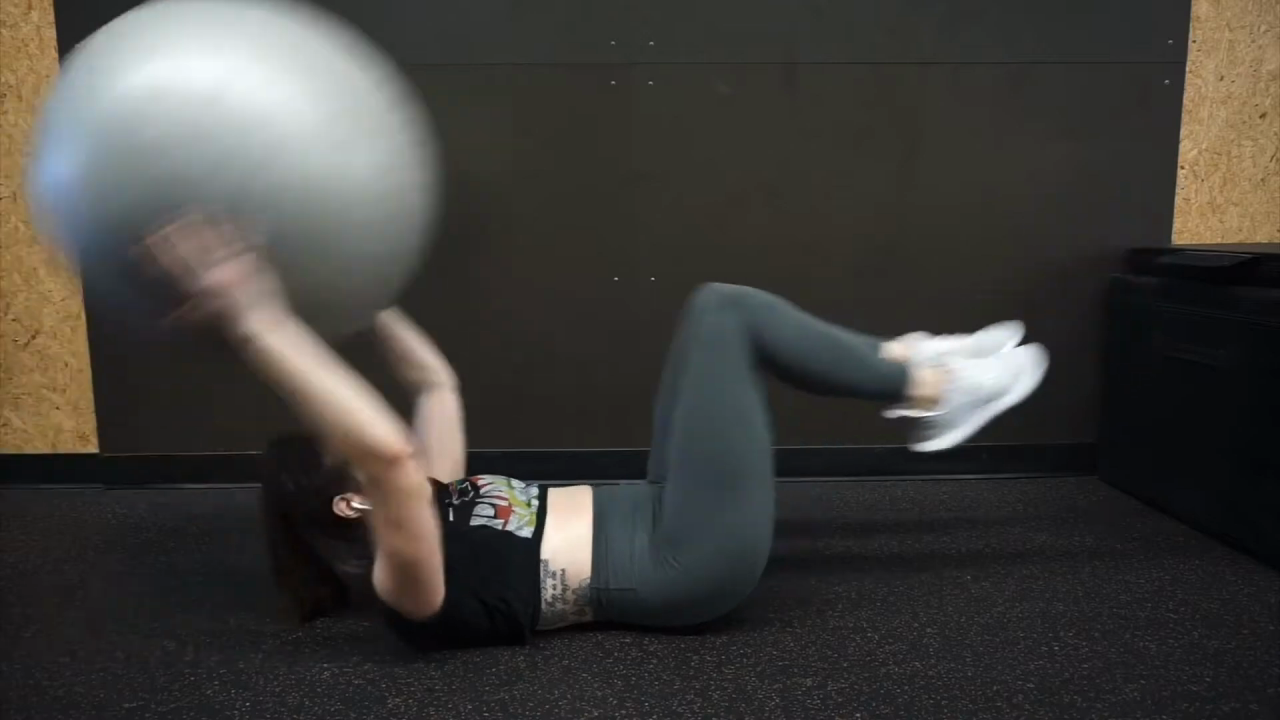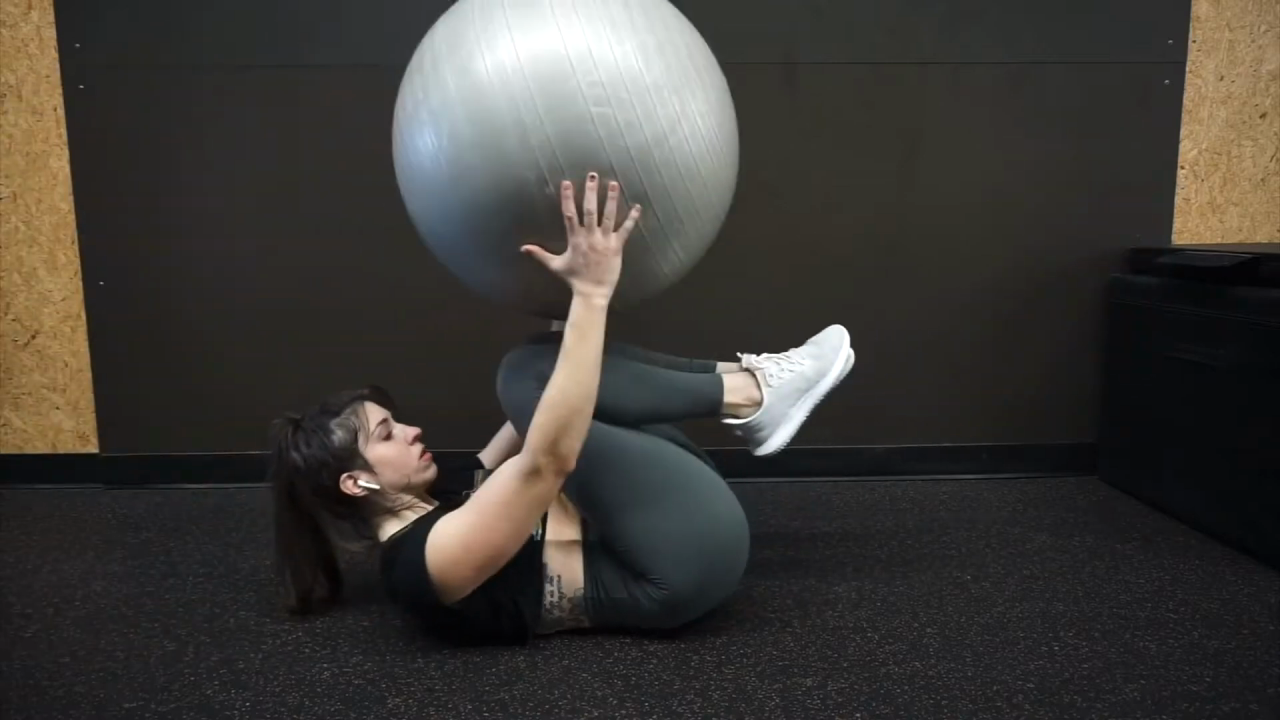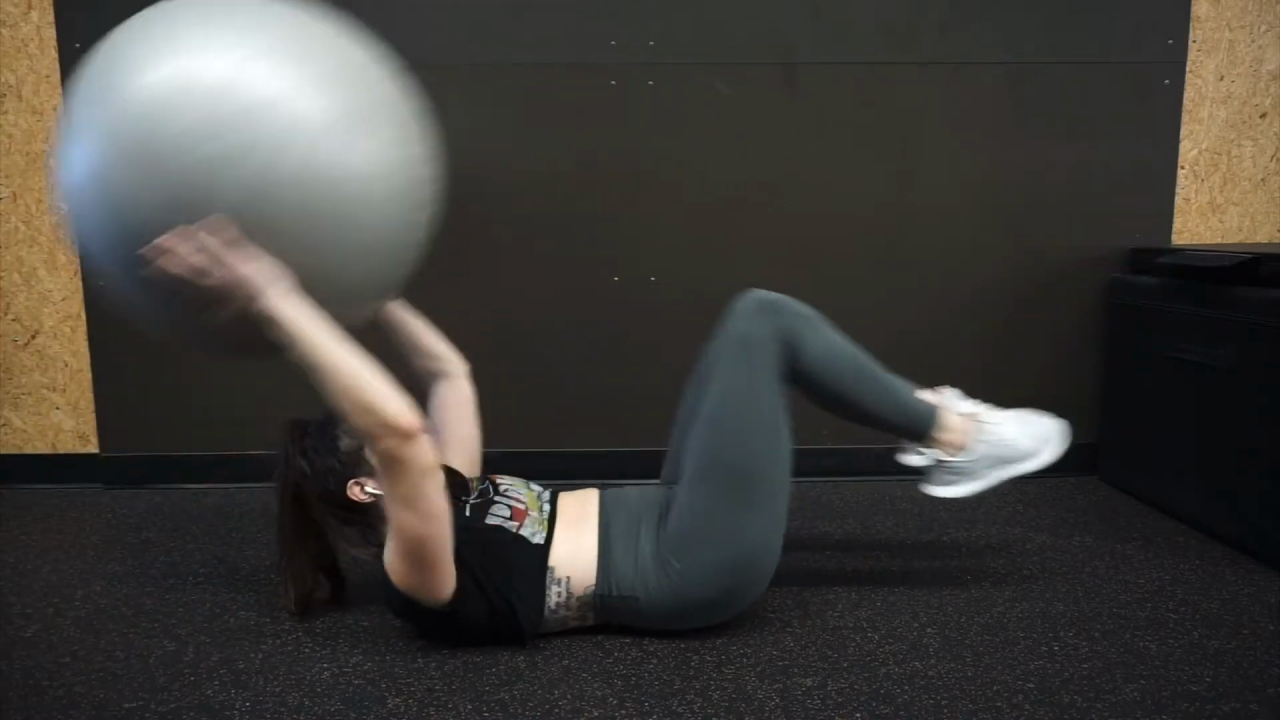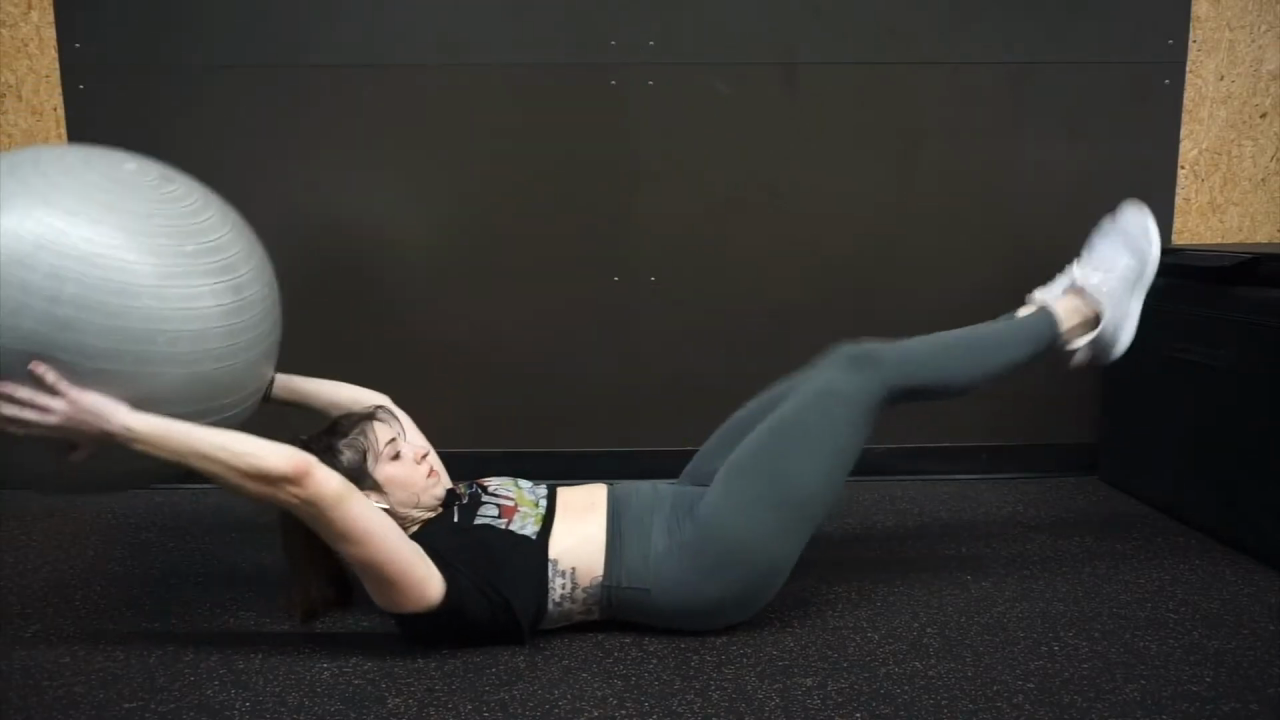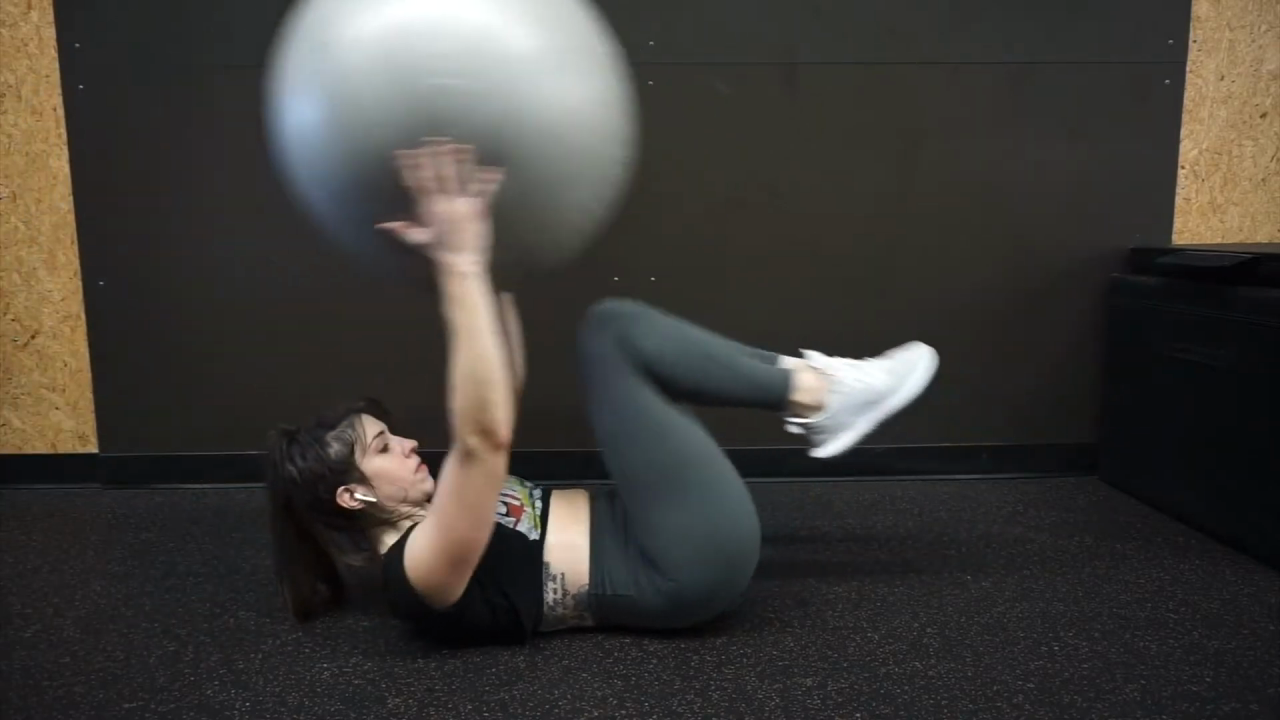
dt=0.5s
person 1, frame 1
left shoulder: (432, 508)
right shoulder: (406, 588)
left elbow: (434, 380)
right elbow: (384, 447)
right wrist: (254, 321)
left hip: (655, 529)
right hip: (695, 569)
left knee: (719, 326)
right knee: (722, 308)
left ankle: (913, 366)
right ankle: (930, 393)
person 1, frame 2
left shoulder: (438, 498)
right shoulder: (429, 561)
left elbow: (541, 426)
right elbow: (551, 457)
left wrist: (578, 287)
right wrist: (590, 290)
left hip: (675, 536)
right hip: (690, 555)
left knee: (537, 374)
right knee: (528, 373)
left ankle: (746, 386)
right ankle: (748, 393)
person 1, frame 3
left shoulder: (458, 503)
right shoulder: (424, 580)
left elbow: (453, 371)
right elbow: (401, 429)
right wrist: (278, 295)
left hip: (676, 524)
right hip: (697, 567)
left knee: (765, 323)
right knee: (760, 316)
left ankle: (933, 419)
right ankle: (951, 436)
person 1, frame 4
left shoulder: (442, 516)
right shoulder: (421, 587)
left elbow: (374, 403)
right elbow: (297, 478)
left wrist: (250, 378)
right wrist: (122, 422)
left hip: (684, 512)
right hip: (707, 563)
left knee: (847, 362)
right knee: (858, 371)
left ankle: (1056, 313)
right ankle: (1076, 312)
person 1, frame 5
left shoulder: (433, 512)
right shoulder: (420, 572)
left elbow: (490, 410)
right elbow: (484, 430)
left wrist: (476, 272)
right wrist: (460, 262)
left hip: (695, 542)
right hip: (700, 559)
left knee: (613, 341)
right knee: (608, 328)
left ankle: (814, 382)
right ankle: (819, 395)
